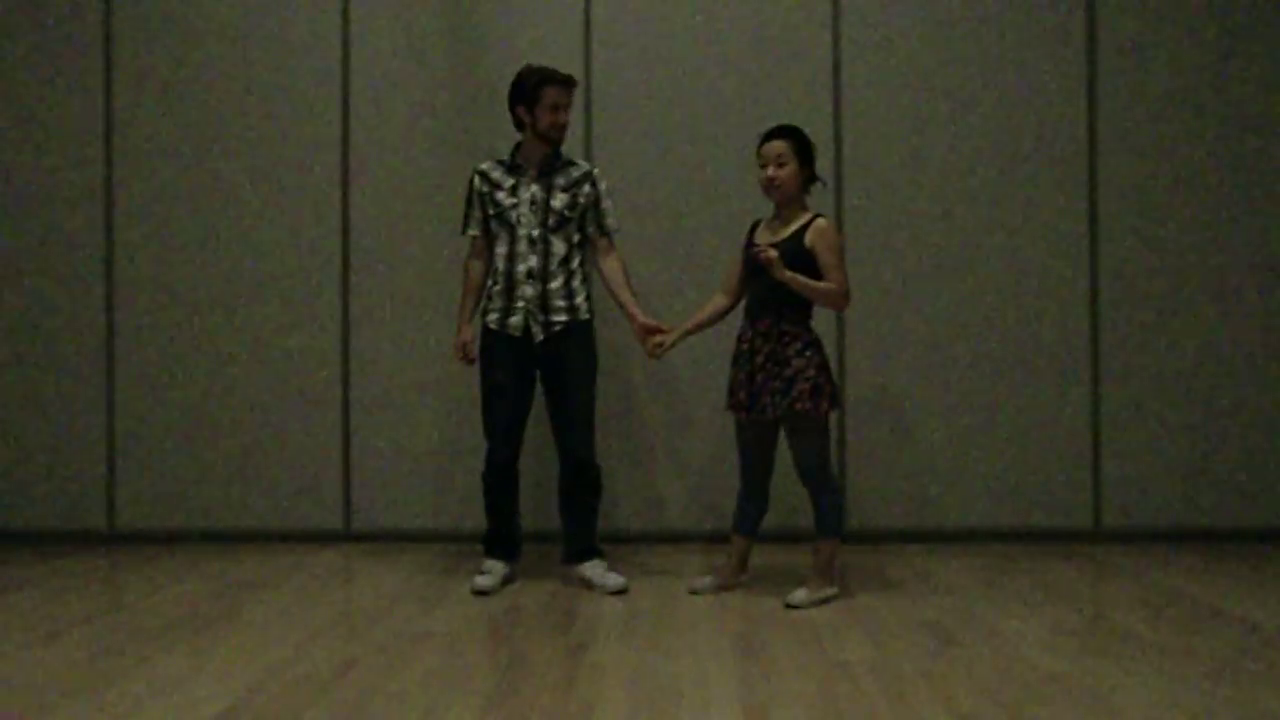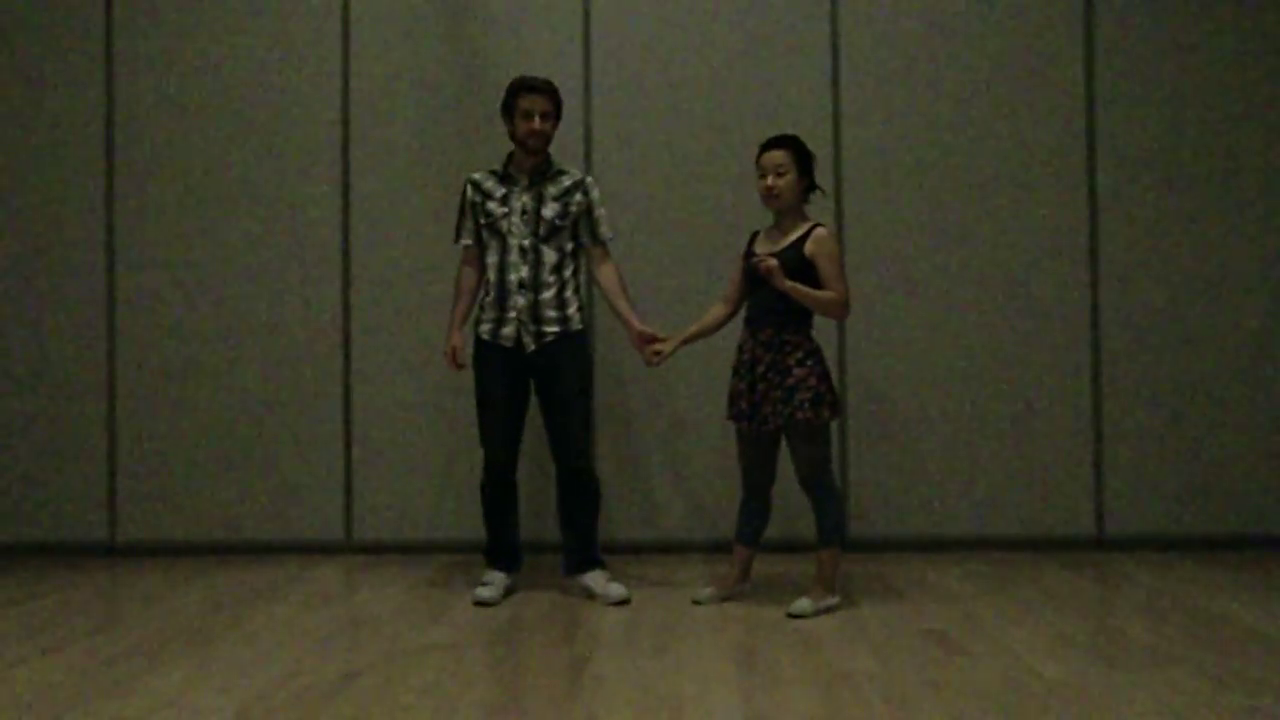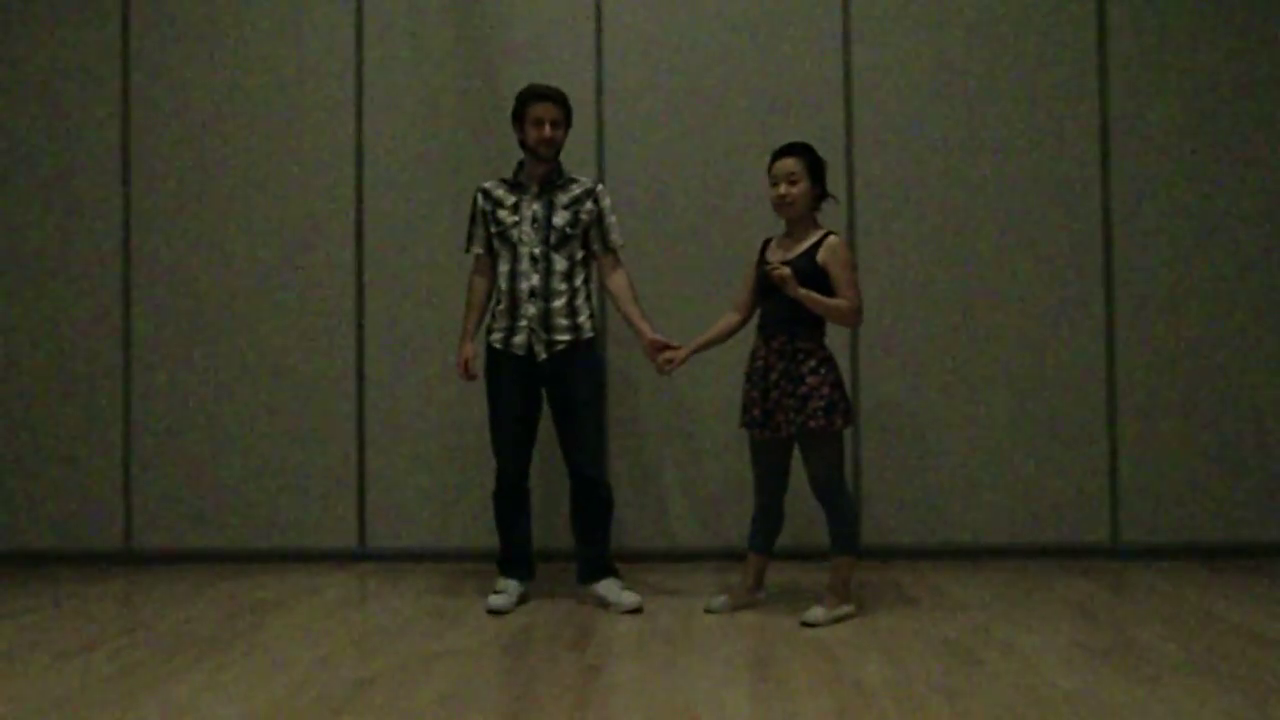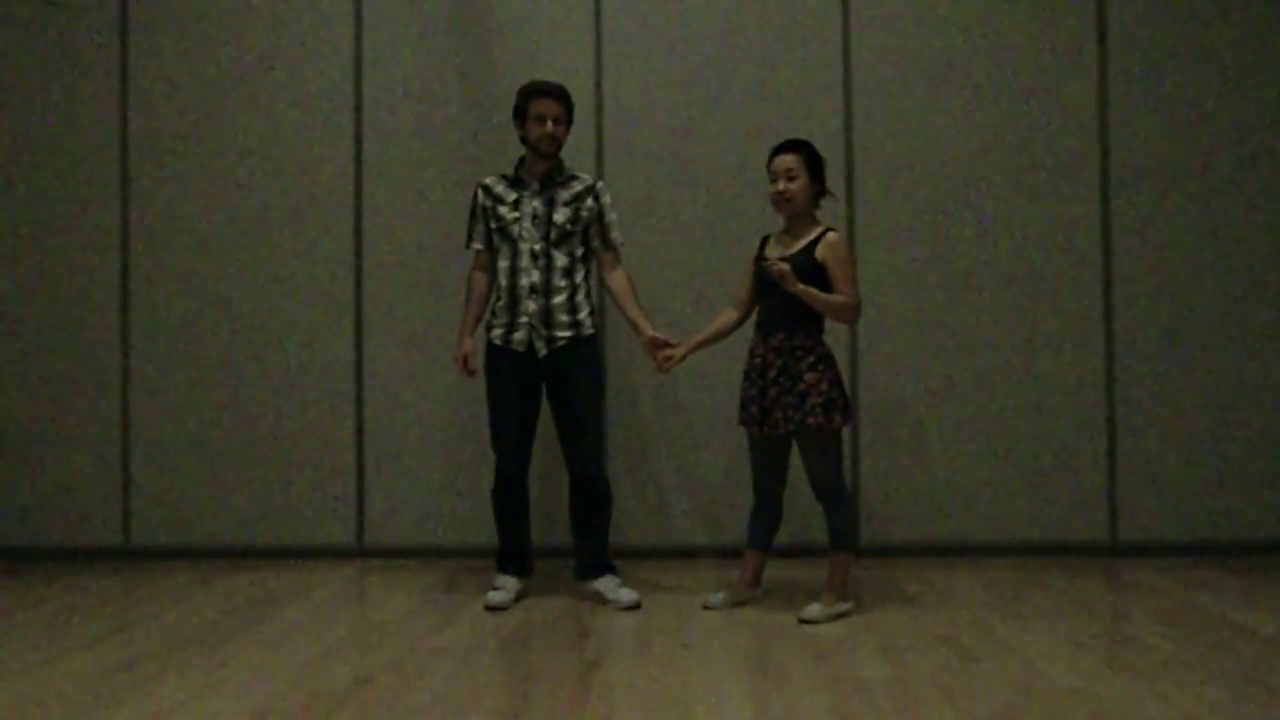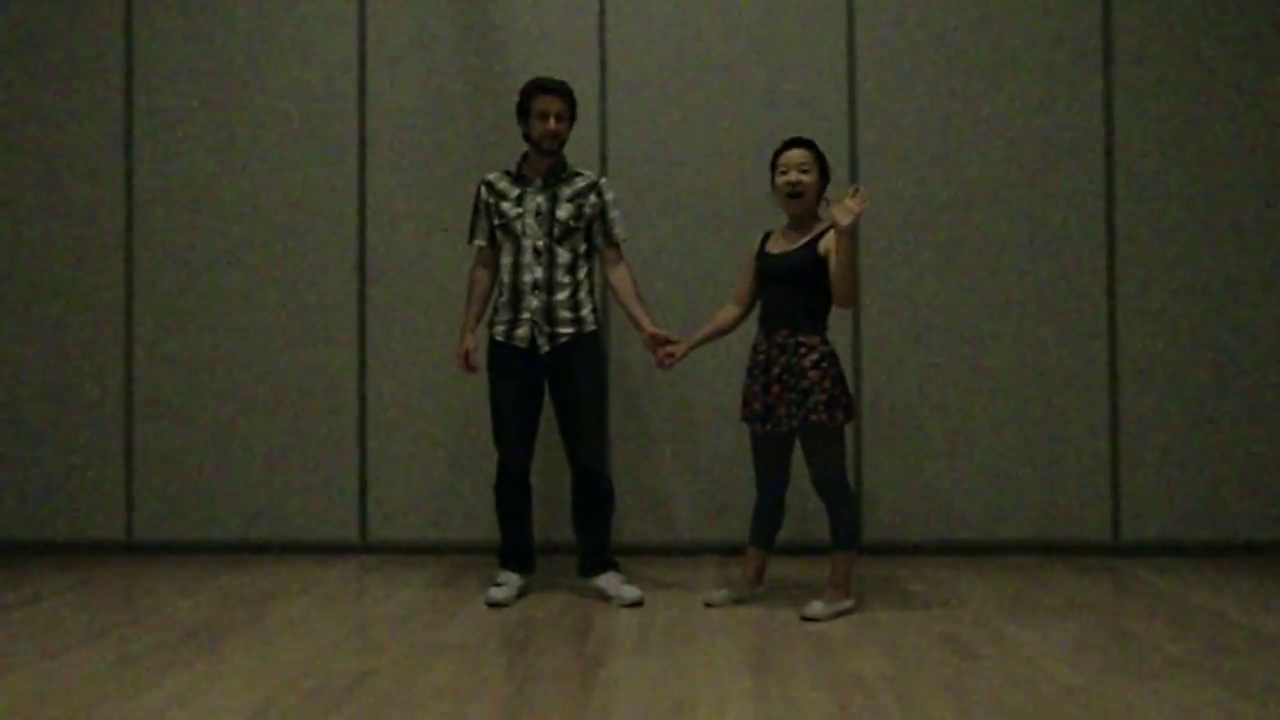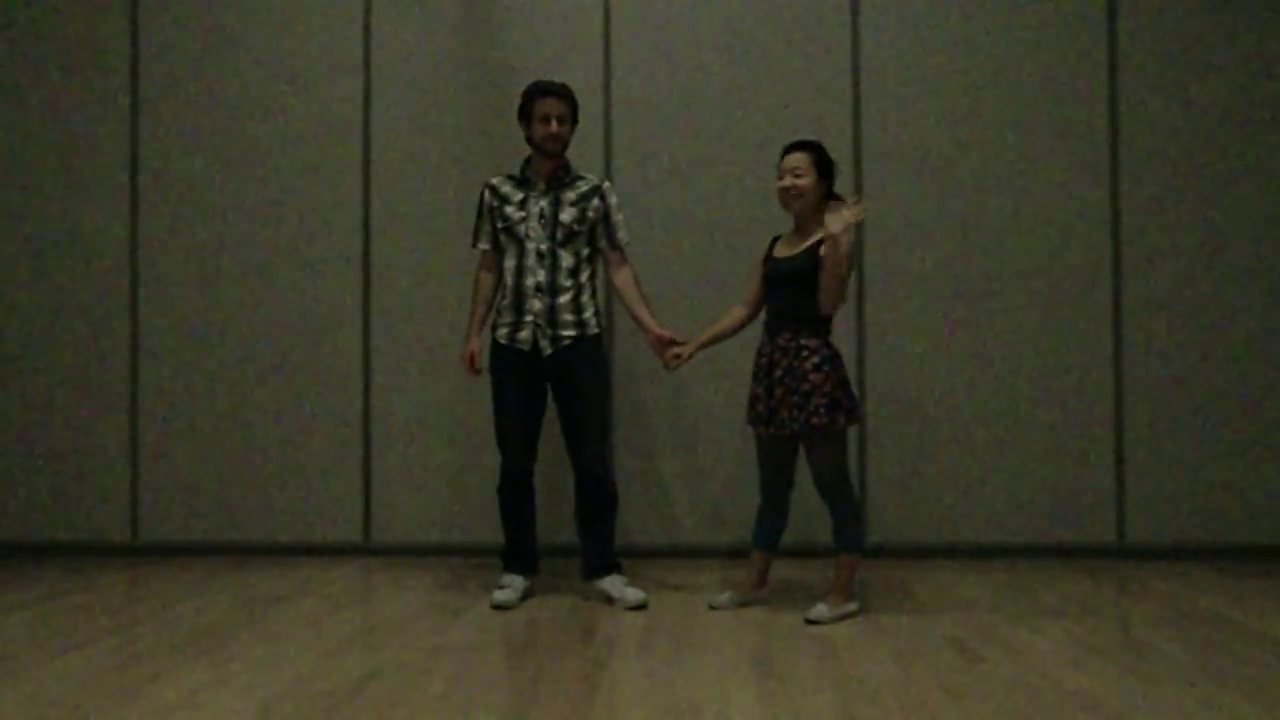
dt=0.5s
person 1, frame 1
left shoulder: (584, 179)
right shoulder: (487, 178)
left elbow: (604, 253)
right elbow: (478, 256)
left wrist: (636, 314)
right wrist: (465, 321)
left hip: (568, 330)
right hip: (504, 331)
left knee: (577, 449)
right knee: (501, 449)
left ankle: (584, 555)
right ankle: (499, 555)
person 1, frame 2
left shoulder: (577, 187)
right shoulder: (480, 187)
left elbow: (600, 260)
right elbow: (471, 264)
left wrist: (632, 323)
right wrist: (455, 328)
left hip: (562, 339)
right hip: (497, 341)
left knee: (575, 458)
right knee: (498, 459)
left ankle: (586, 565)
right ankle: (500, 566)
person 1, frame 3
left shoulder: (588, 195)
right shoulder: (490, 196)
left elbow: (611, 269)
right elbow: (482, 273)
left wrist: (644, 330)
right wrist: (467, 338)
left hip: (574, 348)
right hip: (508, 350)
left knee: (588, 466)
right knee: (510, 468)
left ankle: (599, 573)
right ankle: (513, 574)
person 1, frame 4
left shoulder: (589, 192)
right shoulder: (490, 192)
left elbow: (611, 265)
right elbow: (482, 268)
left wrist: (644, 328)
right wrist: (466, 334)
left hip: (574, 344)
right hip: (508, 345)
left knee: (587, 463)
right knee: (509, 464)
left ankle: (597, 570)
right ankle: (511, 571)
person 1, frame 5
left shoulder: (592, 189)
right shoulder: (494, 188)
left elbow: (613, 263)
right elbow: (484, 265)
left wrist: (645, 325)
right wrist: (469, 329)
left hip: (577, 340)
right hip: (511, 342)
left knee: (590, 460)
right knee: (512, 461)
left ankle: (599, 567)
right ankle: (514, 567)
person 1, frame 6
left shoulder: (595, 193)
right shoulder: (497, 192)
left elbow: (617, 265)
right elbow: (488, 268)
left wrist: (651, 326)
right wrist: (473, 333)
left hip: (579, 343)
right hip: (514, 344)
left knee: (592, 462)
right knee: (515, 463)
left ankle: (603, 569)
right ankle: (518, 569)
person 2, frame 1
left shoulder: (818, 229)
right shoulder: (755, 231)
left elbow: (839, 297)
right elbow: (727, 297)
left wrist: (784, 273)
right wrist: (677, 334)
left hip: (797, 356)
right hip: (753, 355)
left knee: (814, 469)
right knee: (753, 471)
left ankle: (824, 576)
right ankle: (735, 565)
person 2, frame 2
left shoulder: (818, 238)
right shoulder: (754, 242)
left elbow: (839, 305)
right elbow: (727, 306)
left wrist: (785, 282)
right wrist: (675, 342)
left hip: (798, 364)
right hip: (753, 363)
left knee: (815, 477)
right knee: (754, 480)
left ankle: (826, 585)
right ankle: (737, 575)
person 2, frame 3
left shoulder: (830, 246)
right shoulder: (766, 249)
left elbow: (852, 313)
right elbow: (738, 314)
left wrist: (797, 290)
right wrist: (687, 351)
left hip: (810, 372)
right hip: (766, 371)
left knee: (828, 486)
right knee: (767, 488)
left ankle: (840, 594)
right ankle: (750, 584)
person 2, frame 4
left shoulder: (829, 242)
right shoulder: (765, 246)
left elbow: (850, 310)
right elbow: (738, 311)
left wrist: (796, 286)
right wrist: (686, 348)
left hip: (809, 367)
right hip: (764, 366)
left knee: (827, 482)
right knee: (766, 485)
left ankle: (838, 591)
right ankle: (748, 580)
person 2, frame 5
left shoulder: (828, 238)
right shoulder: (765, 243)
left elbow: (844, 298)
right elbow: (738, 307)
left wrist: (845, 233)
right wrist: (687, 345)
left hip: (811, 363)
right hip: (766, 363)
left knee: (828, 480)
right knee: (768, 482)
left ankle: (840, 589)
right ankle: (750, 578)
person 2, frame 6
left shoulder: (829, 244)
right shoulder: (775, 246)
left elbow: (829, 304)
right elbow: (747, 308)
left wrist: (836, 240)
right wrist: (694, 346)
left hip: (814, 366)
right hip: (771, 366)
left knee: (832, 482)
right knee: (773, 484)
left ankle: (845, 591)
right ankle: (755, 581)
